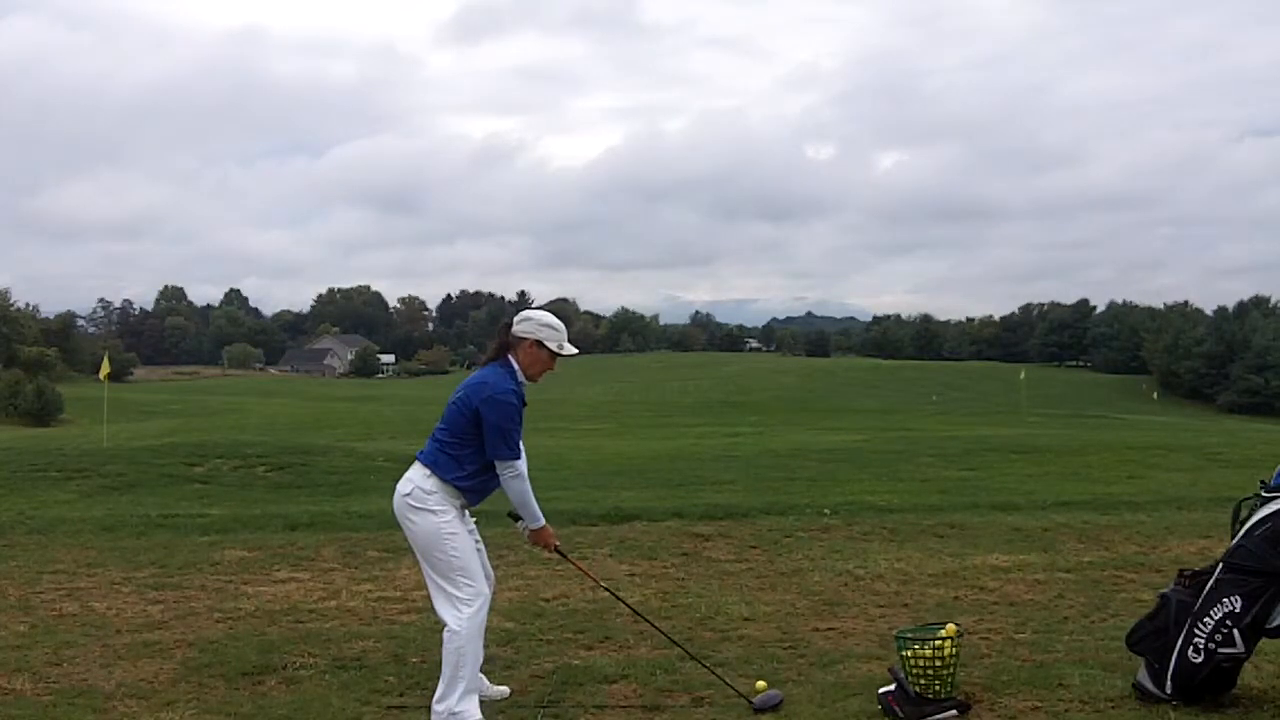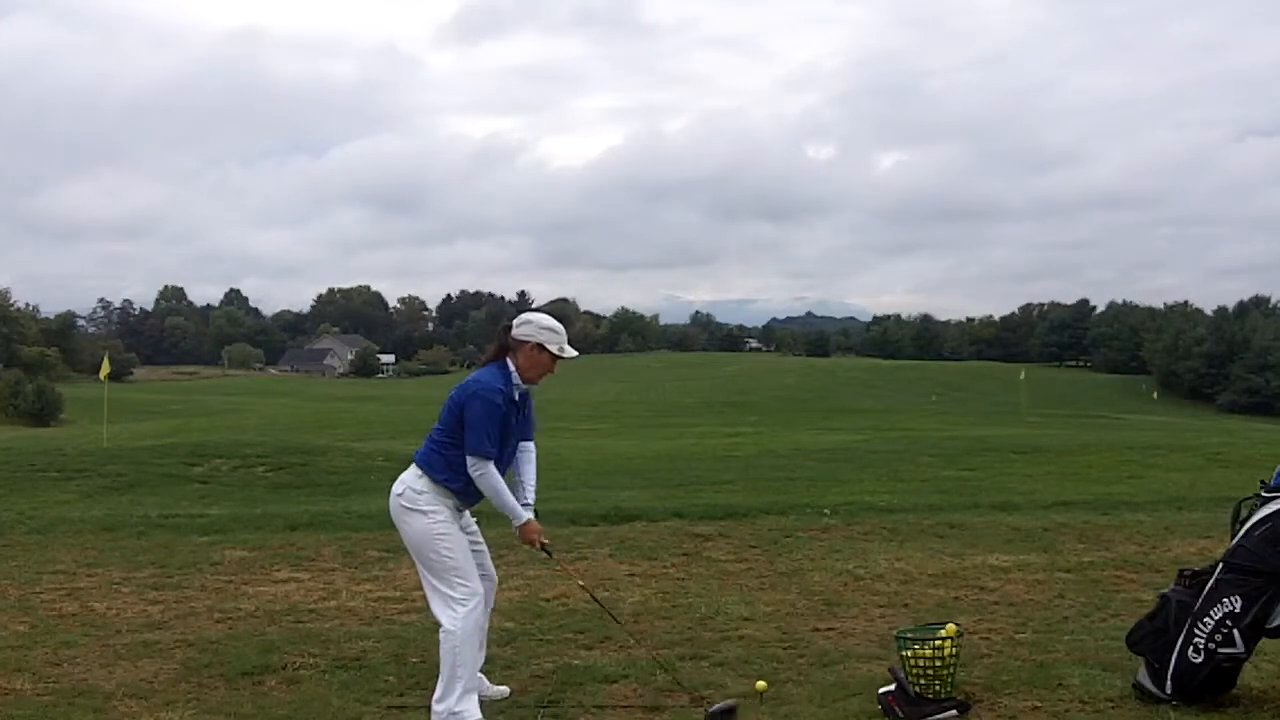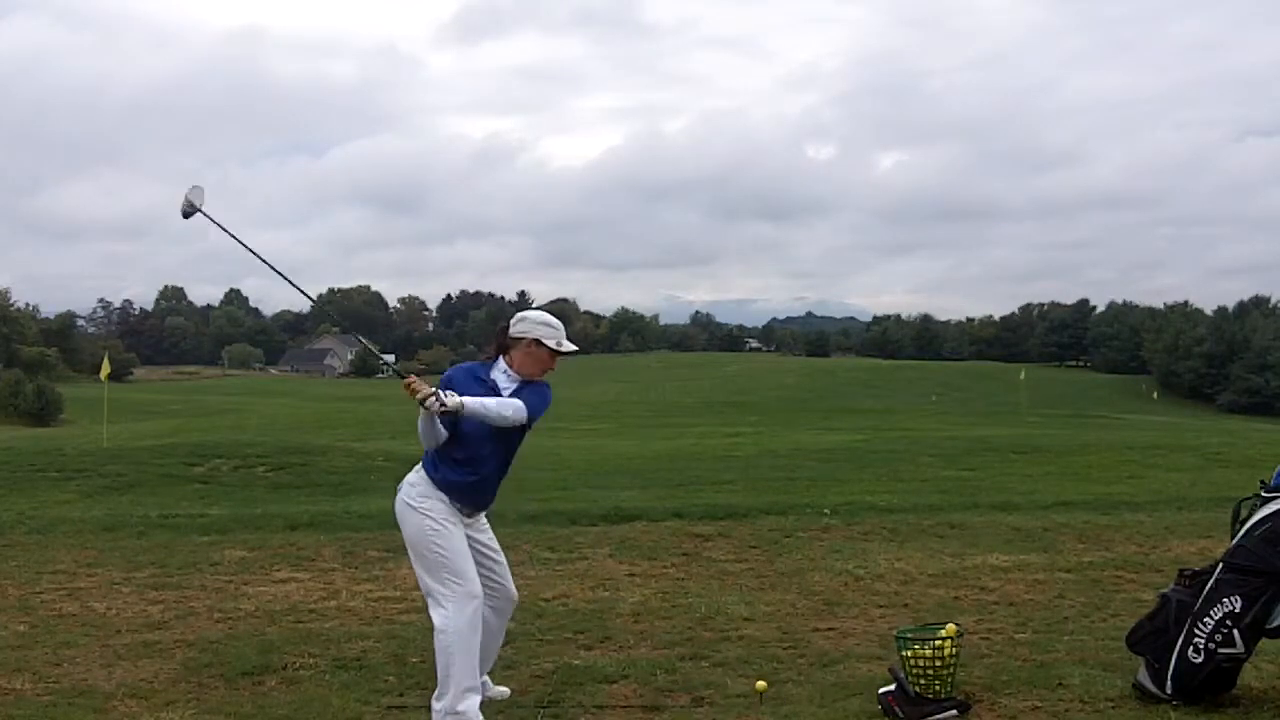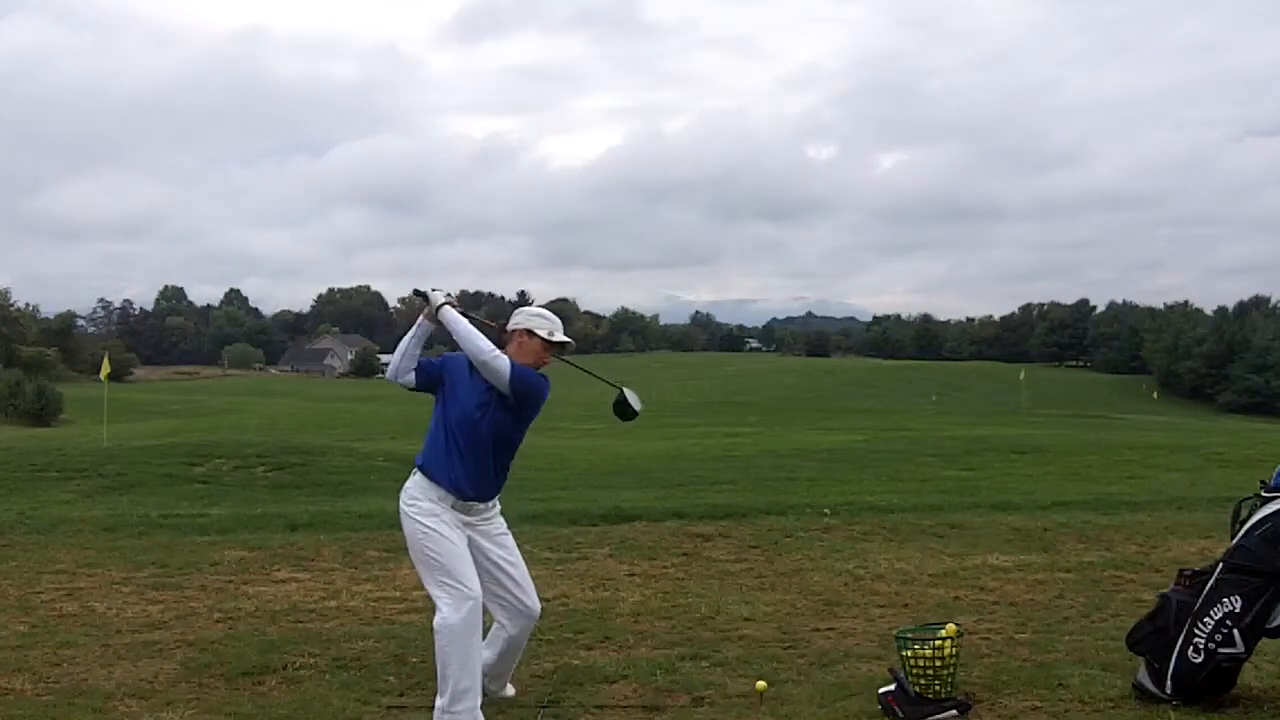
dt=0.3s
person 1, frame 1
left shoulder: (504, 381)
right shoulder: (498, 391)
left elbow: (516, 453)
right elbow: (509, 469)
left wrist: (529, 515)
right wrist: (537, 523)
left hip: (444, 498)
right hip: (429, 499)
left knee: (480, 586)
right knee: (468, 601)
left ankle: (466, 680)
person 1, frame 2
left shoulder: (516, 390)
right shoulder: (487, 390)
left elbow: (525, 448)
right elbow: (480, 468)
left wrist: (528, 508)
right wrist: (520, 519)
left hip: (447, 501)
right hip: (423, 499)
left knee: (483, 584)
right knee: (464, 600)
left ankle: (466, 679)
person 1, frame 3
left shoulder: (538, 393)
right shoulder: (459, 375)
left elbow: (509, 413)
right elbow: (431, 440)
left wrist: (453, 403)
right wrist: (429, 402)
left hip: (471, 511)
right hip: (427, 499)
left knee: (500, 596)
right knee: (462, 600)
left ankle: (470, 680)
person 1, frame 4
left shoulder: (534, 386)
right shoulder: (456, 366)
left elbow: (489, 361)
right elbow: (398, 374)
left wrist: (445, 312)
right wrist: (427, 320)
left hip: (482, 511)
right hip: (429, 501)
left knee: (524, 607)
right knee: (462, 600)
left ankle: (487, 675)
